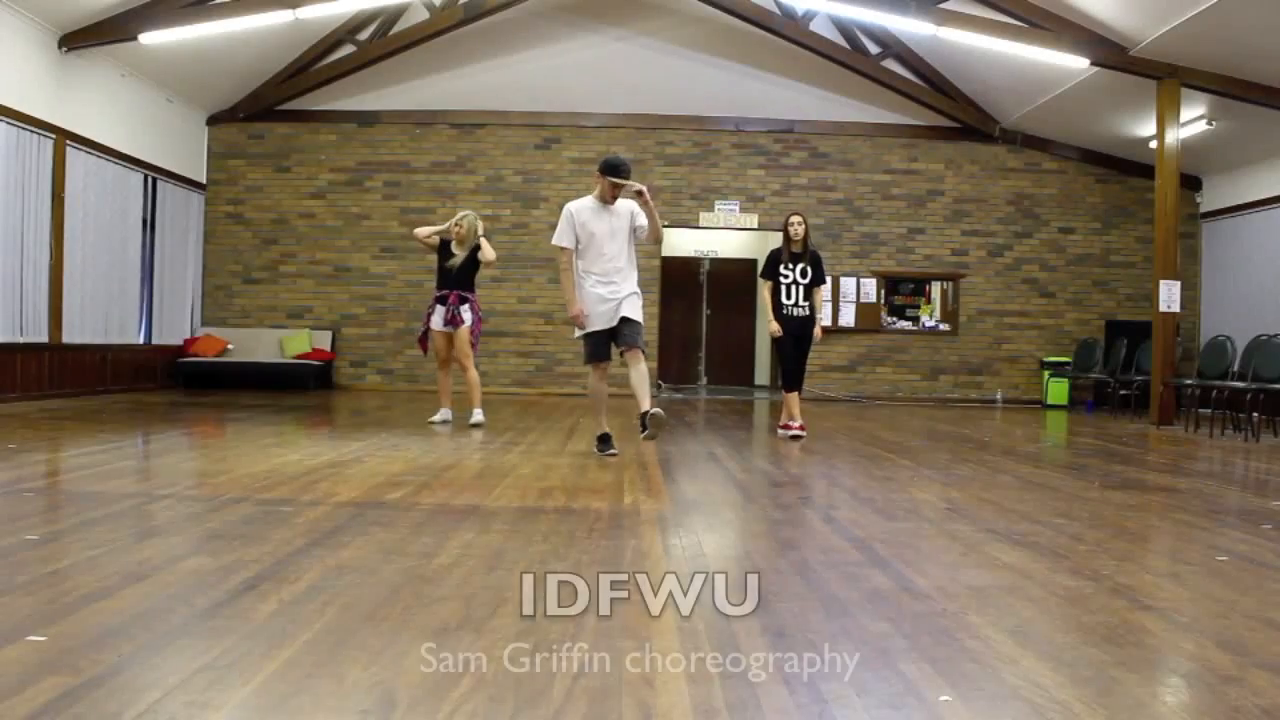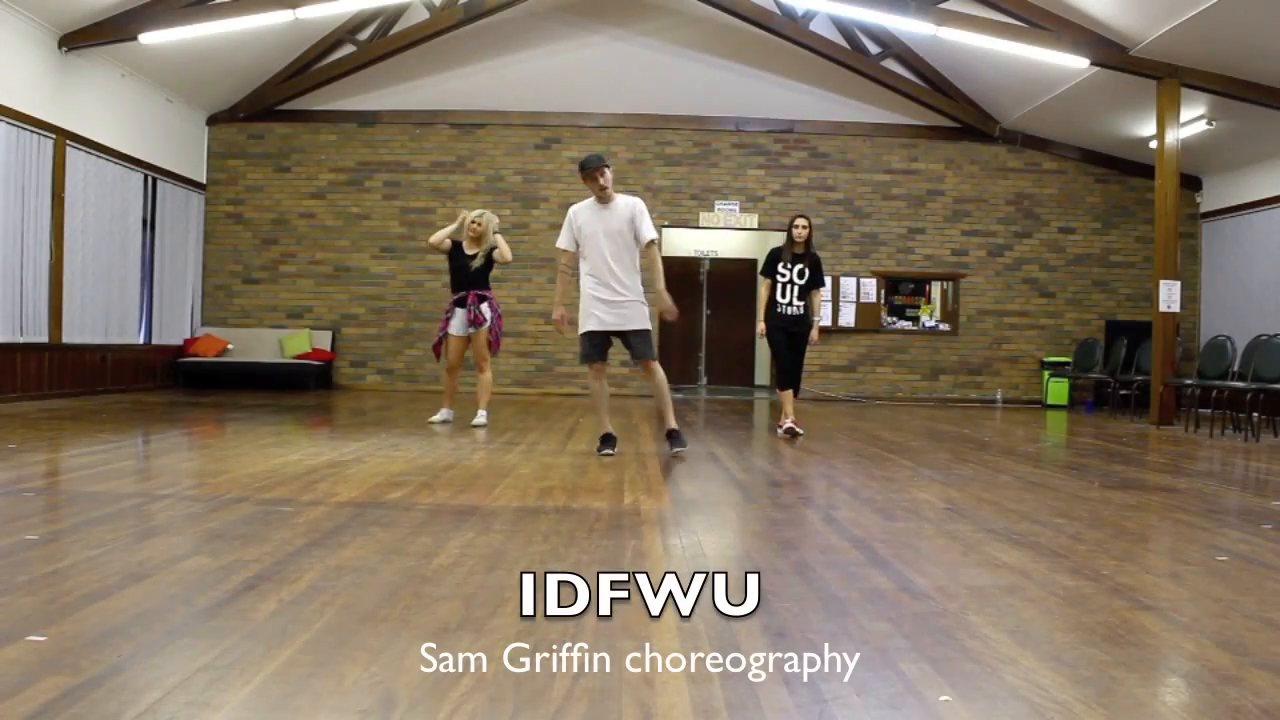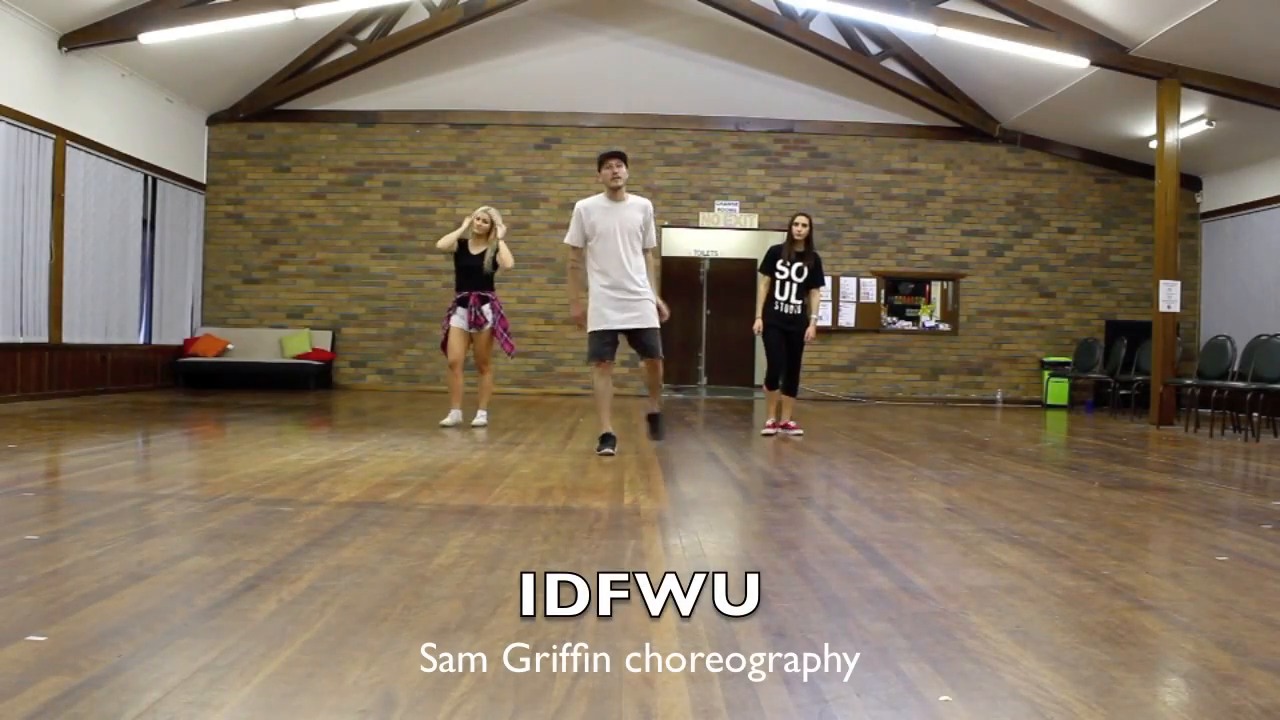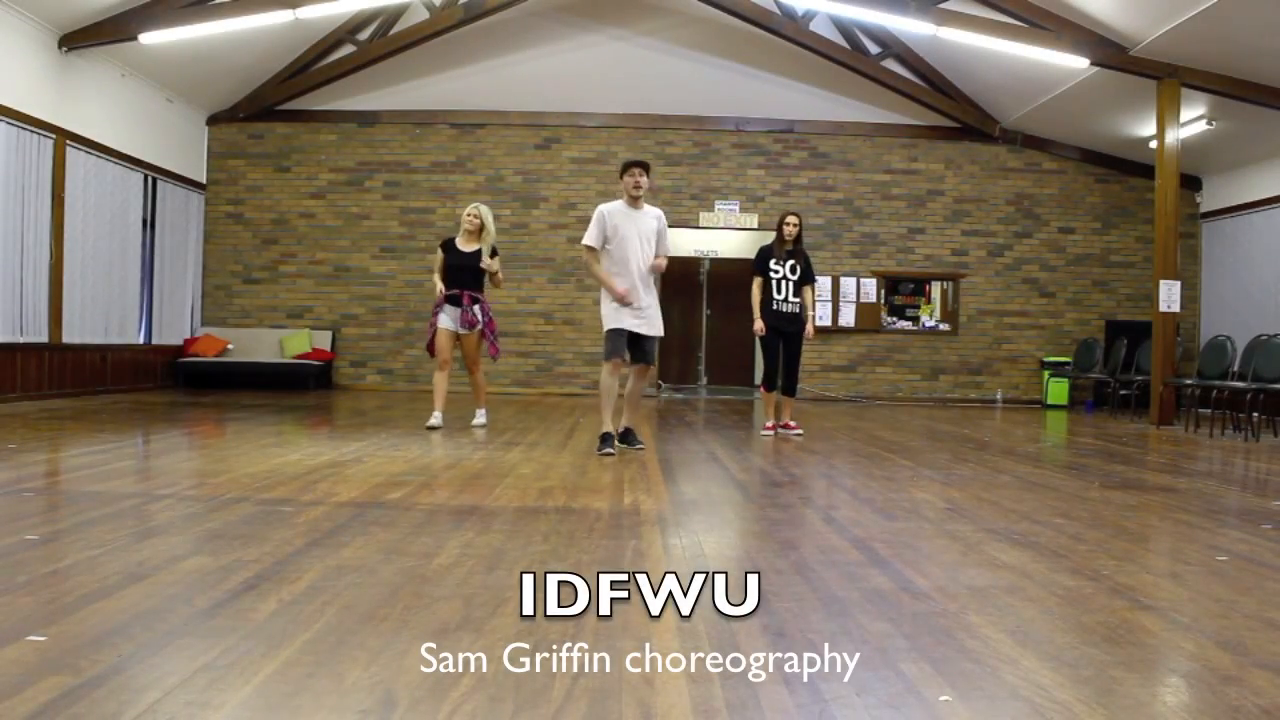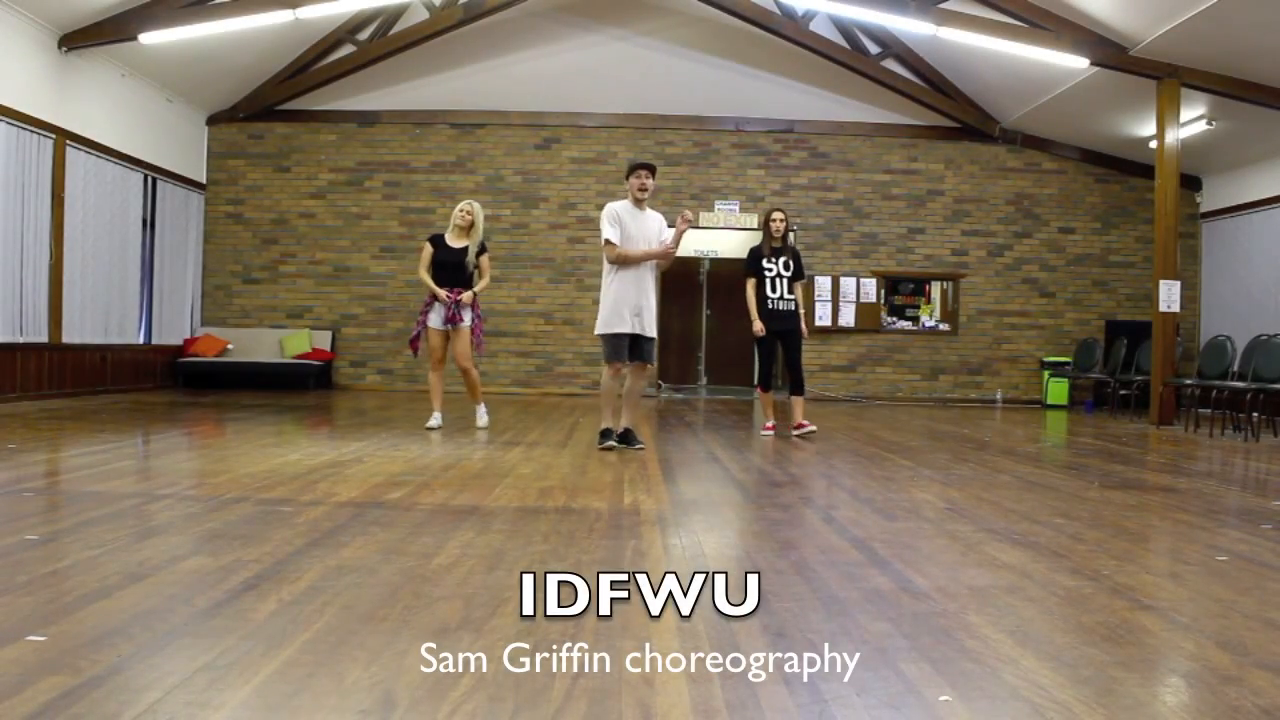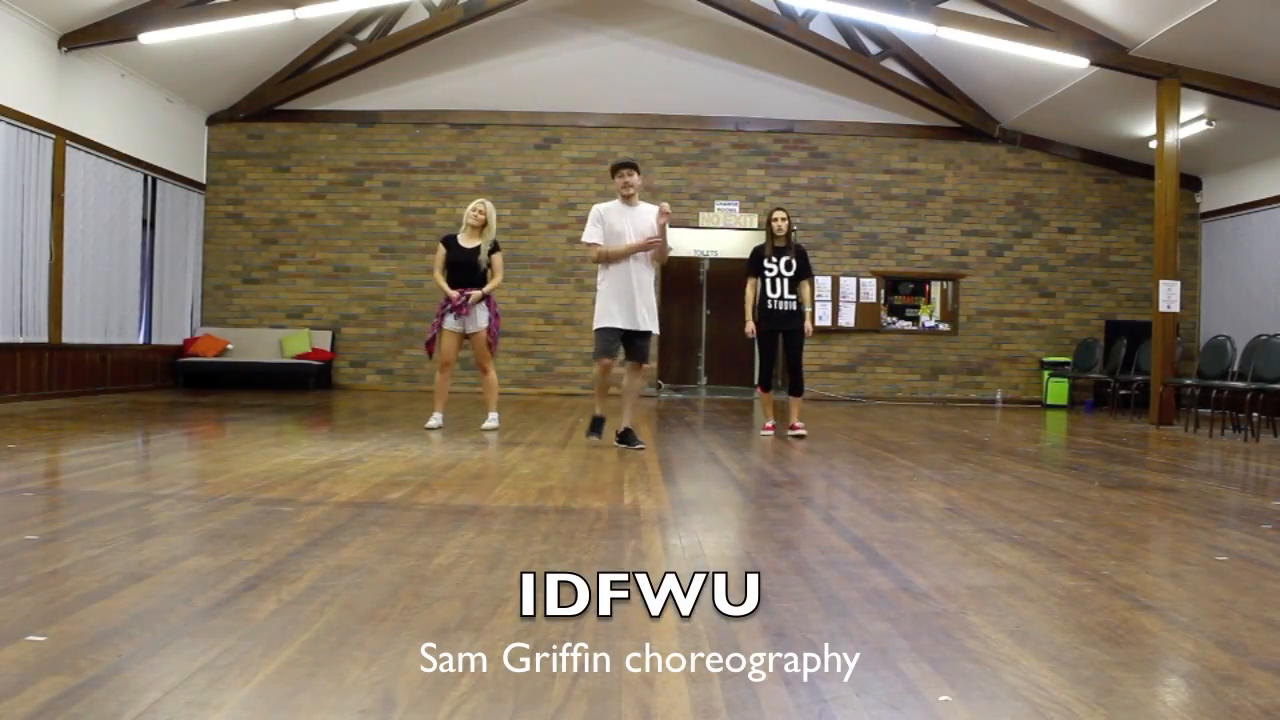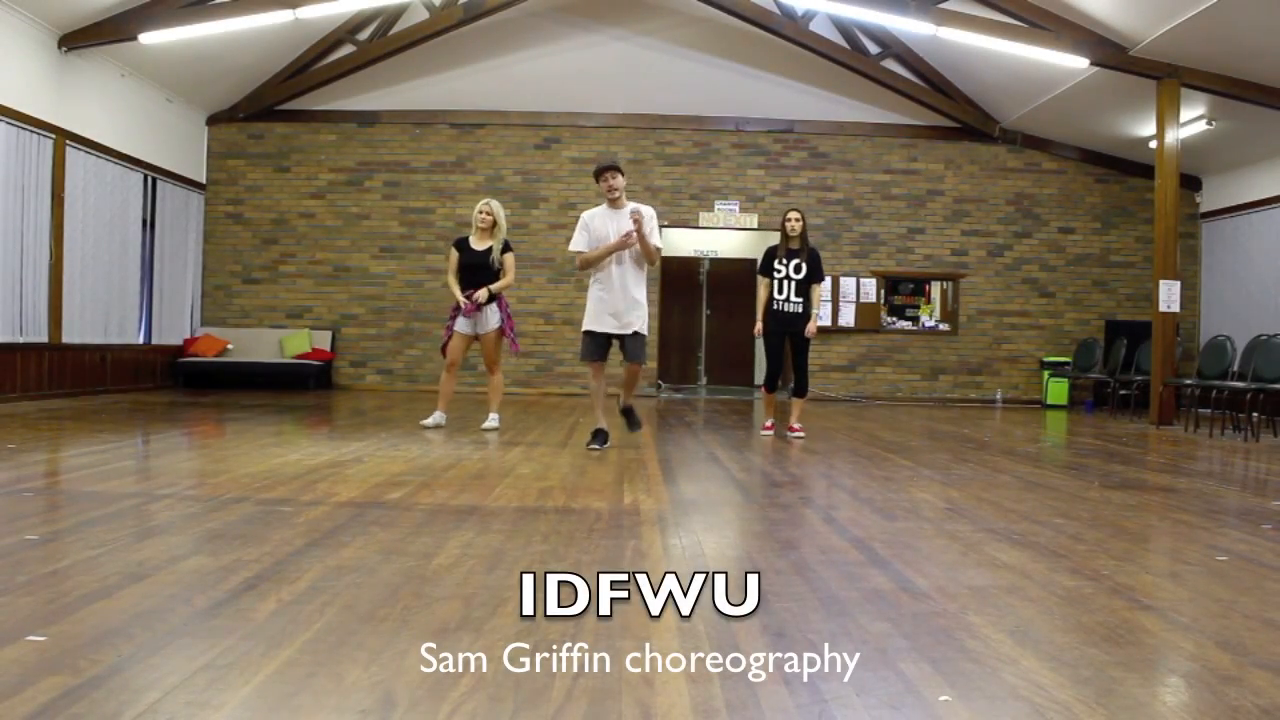
dt=0.4s
person 1, frame 1
left shoulder: (629, 208)
right shoulder: (574, 210)
left elbow: (655, 238)
right elbow: (566, 261)
left wrist: (649, 204)
right wrist: (572, 302)
left hip: (626, 297)
right hip: (593, 301)
left knee: (634, 353)
right knee: (599, 366)
left ankle: (646, 415)
right ankle: (603, 434)
person 1, frame 2
left shoulder: (633, 205)
right shoulder: (576, 213)
left elbow: (650, 249)
right elbow: (566, 262)
left wrist: (662, 292)
right wrist: (558, 304)
left hip: (631, 302)
right hip: (594, 306)
left knee: (649, 362)
right knee: (596, 367)
left ankle: (672, 428)
right ankle: (607, 433)
person 1, frame 3
left shoulder: (643, 207)
right shoulder: (585, 208)
left elbow: (650, 254)
right elbow: (575, 259)
left wrist: (655, 295)
right wrist: (576, 301)
left hip: (639, 300)
right hip: (603, 302)
left knee: (653, 359)
right knee: (602, 364)
left ankle: (654, 410)
right ankle: (606, 433)
person 1, frame 4
left shoulder: (657, 216)
right shoulder: (606, 212)
right elbow: (590, 258)
left wrist: (660, 264)
right wrist: (612, 287)
left hip: (647, 303)
right hip: (617, 303)
left knee: (643, 366)
right knee: (614, 361)
left ankle: (627, 428)
right ankle: (607, 432)
person 1, frame 5
left shoulder: (658, 219)
right shoulder: (614, 210)
left elbow: (661, 265)
right elbow: (612, 254)
left wrist: (678, 235)
right wrist: (653, 253)
left hip: (645, 304)
right hip: (617, 303)
left knee: (640, 365)
right knee: (615, 364)
left ankle: (625, 428)
right ankle: (607, 428)
person 1, frame 6
left shoulder: (653, 213)
right shoulder: (601, 211)
left elbow: (661, 259)
right elbow: (595, 254)
left wrist: (661, 228)
right wrist: (636, 246)
left hip: (642, 303)
right hip: (611, 301)
left knee: (637, 365)
right knee: (605, 361)
left ankle: (625, 429)
right ankle: (599, 413)
person 1, frame 7
left shoulder: (646, 213)
right shoulder: (589, 218)
left elbow: (654, 259)
right elbow: (581, 262)
left wrist: (640, 231)
right wrist: (613, 246)
left hip: (633, 304)
right hip: (600, 304)
left knee: (635, 362)
right knee: (596, 364)
left ankle: (626, 403)
right ankle: (601, 428)
person 2, frame 1
left shoulder: (813, 257)
right shoulder: (776, 256)
left elbow: (817, 291)
right elbow: (767, 290)
left wrist: (818, 322)
right wrist: (771, 319)
left hip: (805, 324)
right hip: (783, 323)
left knee: (798, 372)
right knee: (788, 371)
left ankle: (785, 421)
right ankle: (797, 422)
person 2, frame 2
left shoulder: (813, 259)
right shoulder: (776, 254)
left elbow: (815, 293)
right elbow: (765, 288)
left wrist: (816, 325)
right wrist: (761, 319)
left hip: (800, 323)
right hip: (776, 322)
left knee: (795, 371)
right knee: (783, 369)
left ankle: (784, 420)
right ankle: (789, 419)
person 2, frame 3
left shoulder: (813, 259)
right shoulder: (776, 252)
left elbow: (814, 292)
right elbow: (764, 285)
left wrist: (812, 323)
right wrist: (758, 316)
left hip: (797, 322)
right hip: (773, 320)
left knee: (792, 371)
right knee: (774, 368)
left ankle: (786, 420)
right ankle: (771, 419)
person 2, frame 4
left shoulder: (802, 256)
right shoulder: (766, 252)
left elbow: (806, 290)
right elbow: (756, 287)
left wrist: (810, 320)
right wrist: (757, 317)
left hip: (794, 321)
right hip: (770, 320)
left knee: (792, 371)
right knee: (771, 370)
left ankle: (786, 421)
right ankle: (769, 420)
person 2, frame 5
left shoulder: (792, 253)
right shoulder: (757, 252)
left elbow: (797, 287)
right elbow: (750, 288)
left wrist: (802, 318)
right wrist: (755, 318)
left hip: (790, 319)
right hip: (766, 319)
left knee: (795, 369)
right knee: (766, 369)
left ankle: (798, 421)
right ankle: (769, 420)
person 2, frame 6
left shoulder: (798, 251)
right shoulder: (759, 252)
left elbow: (805, 285)
right elbow: (751, 286)
left wrist: (808, 317)
right wrist: (749, 319)
left hip: (793, 319)
right hip: (766, 319)
left knee: (795, 369)
right knee: (766, 369)
left ankle: (795, 421)
right ankle: (769, 420)
person 2, frame 7
left shoulder: (811, 254)
right shoulder: (772, 253)
left elbow: (816, 288)
right elbow: (764, 287)
left wrist: (813, 318)
right wrist: (759, 319)
left hip: (800, 320)
right hip: (774, 319)
left knee: (800, 370)
right knee: (773, 369)
left ankle: (794, 422)
right ankle: (769, 419)
person 3, frame 1
left shoulder: (475, 250)
right shoulder: (443, 245)
left elbow: (491, 259)
right elbow: (417, 234)
left wrist: (481, 236)
right wrist: (444, 227)
left hip: (464, 308)
right hip: (440, 307)
left knee: (465, 361)
right knee: (442, 362)
left ankle: (478, 411)
right ankle: (445, 410)
person 3, frame 2
left shoulder: (489, 251)
right shoulder: (454, 246)
left elbow: (508, 258)
right elbow: (432, 242)
left wrist: (496, 232)
right wrist: (456, 224)
left hip: (483, 308)
right hip: (458, 309)
left knee: (482, 364)
right knee: (451, 365)
left ankle: (482, 413)
right ankle: (446, 411)
person 3, frame 3
left shoulder: (494, 250)
right shoulder: (461, 245)
left elbow: (508, 264)
right elbow: (440, 245)
left wrist: (501, 237)
right wrist: (462, 228)
left hip: (485, 308)
right hip: (460, 308)
left knee: (483, 365)
right knee: (453, 362)
left ankle: (482, 412)
right ankle: (456, 412)
person 3, frame 4
left shoulder: (488, 249)
right shoulder: (448, 245)
left elbow: (498, 283)
right elbow: (437, 272)
left wrist: (493, 271)
right wrist: (438, 284)
left hip: (473, 309)
right hip: (447, 308)
left knee: (473, 365)
right knee: (442, 362)
left ankle: (481, 411)
right ankle: (437, 414)
person 3, frame 5
left shoulder: (478, 246)
right shoulder: (436, 240)
left elbow: (486, 278)
right elbow: (422, 270)
left wrist: (473, 292)
right wrist: (436, 289)
left hip: (462, 307)
right hip: (436, 305)
left knee: (464, 364)
right knee: (436, 363)
left ankle: (480, 408)
right ankle: (436, 414)
person 3, frame 6
left shoulder: (491, 245)
right shoulder: (449, 241)
left elbow: (498, 278)
right elbow: (437, 272)
left wrist: (482, 292)
right wrist: (448, 290)
left hip: (480, 308)
right hip: (452, 306)
left knee: (485, 364)
right knee: (444, 363)
left ankle: (493, 415)
right ankle: (437, 415)
person 3, frame 7
left shoulder: (502, 246)
right shoulder: (460, 244)
left elbow: (510, 278)
right elbow: (451, 275)
left wrist: (489, 289)
right wrist: (459, 296)
left hip: (491, 309)
right hip: (464, 309)
left knee: (492, 365)
right knee: (451, 363)
left ankle: (493, 416)
right ankle: (440, 414)
